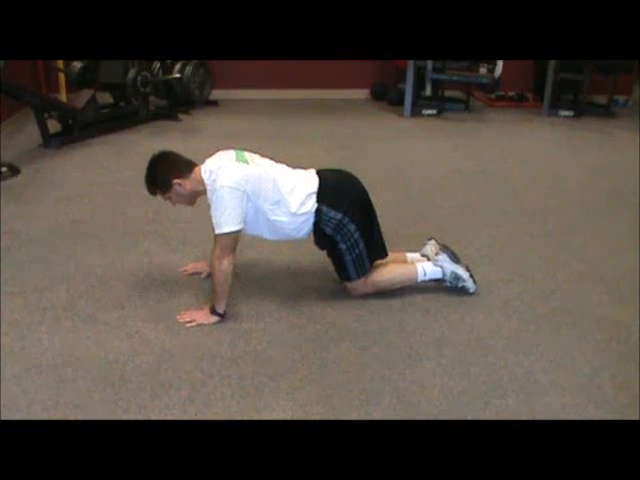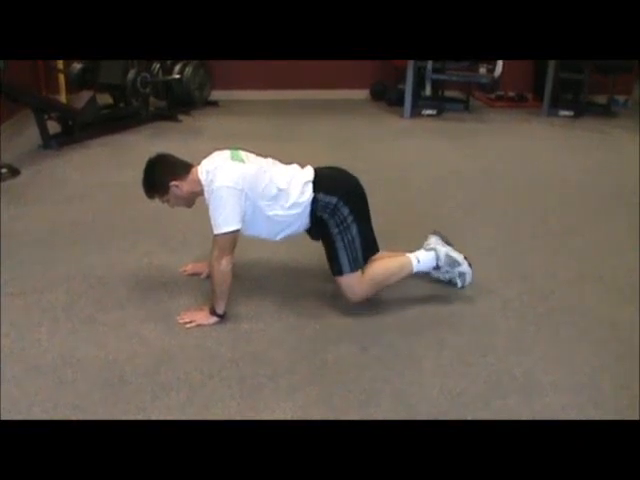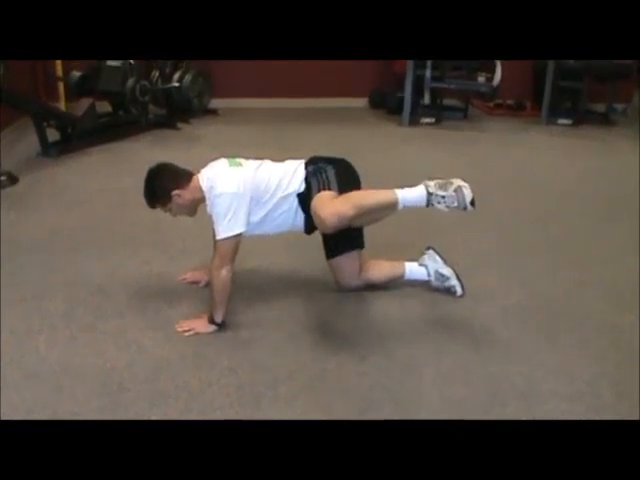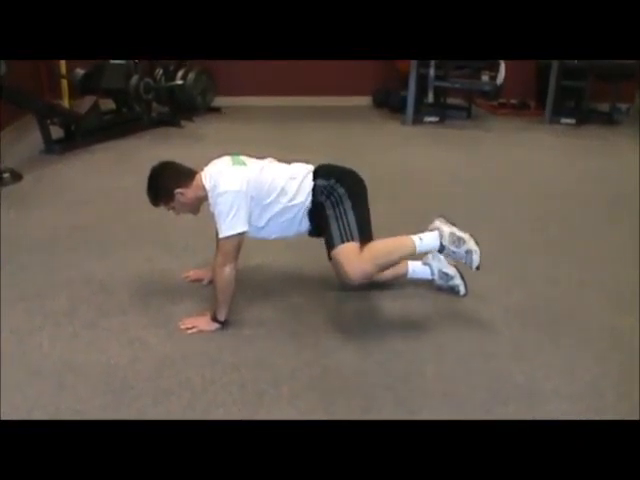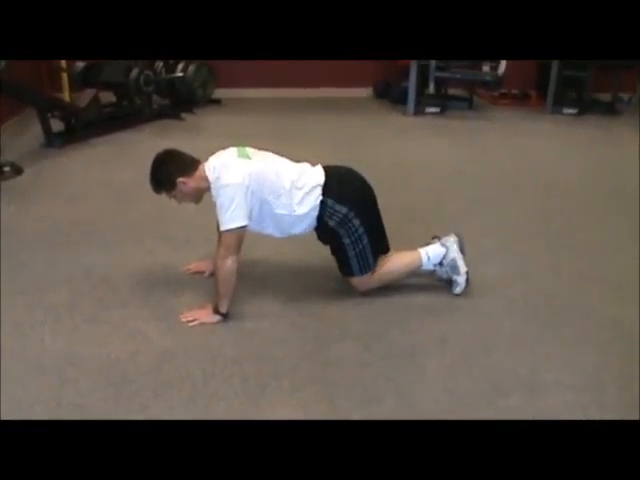
dt=0.7s
person 1, frame 1
left shoulder: (223, 186)
right shoulder: (217, 165)
left elbow: (226, 255)
left wrist: (216, 310)
right wrist: (212, 264)
left hip: (333, 207)
right hip: (329, 191)
left knee: (359, 284)
right knee: (359, 267)
left ankle: (437, 269)
right ankle: (427, 256)
person 1, frame 2
left shoulder: (221, 186)
right shoulder: (213, 166)
left elbow: (225, 255)
left wrist: (216, 311)
right wrist: (212, 265)
left hip: (329, 198)
right hip: (321, 191)
left knee: (356, 289)
right knee: (356, 264)
left ankle: (432, 256)
right ankle: (428, 255)
person 1, frame 3
left shoulder: (223, 192)
right shoulder: (211, 177)
left elbow: (225, 263)
left wrist: (215, 320)
right wrist: (210, 273)
left hip: (325, 174)
right hip: (314, 186)
left knee: (330, 217)
right knee: (350, 279)
left ankle: (424, 194)
right ankle: (427, 268)
person 1, frame 4
left shoulder: (225, 191)
right shoulder: (215, 174)
left elbow: (228, 261)
right elbow: (226, 244)
left wrist: (218, 318)
right wrist: (214, 271)
left hip: (331, 190)
right hip: (321, 193)
left knee: (354, 269)
right knee: (355, 276)
left ankle: (437, 239)
right ankle: (430, 268)
person 1, frame 5
left shoulder: (227, 184)
right shoulder: (220, 163)
left elbow: (230, 254)
right elbow: (227, 232)
left wrist: (219, 310)
right wrist: (215, 262)
left hip: (338, 202)
right hip: (331, 188)
left knee: (365, 280)
right knee: (364, 264)
left ankle: (439, 253)
right ankle: (437, 254)
